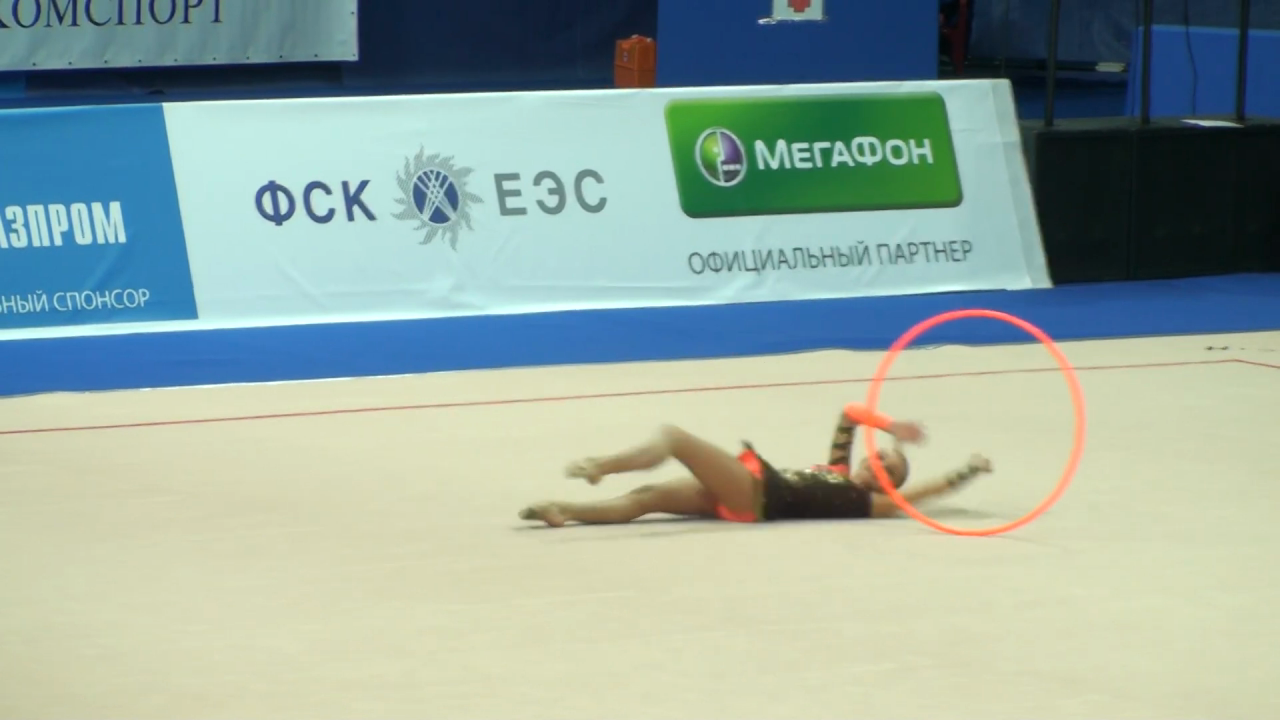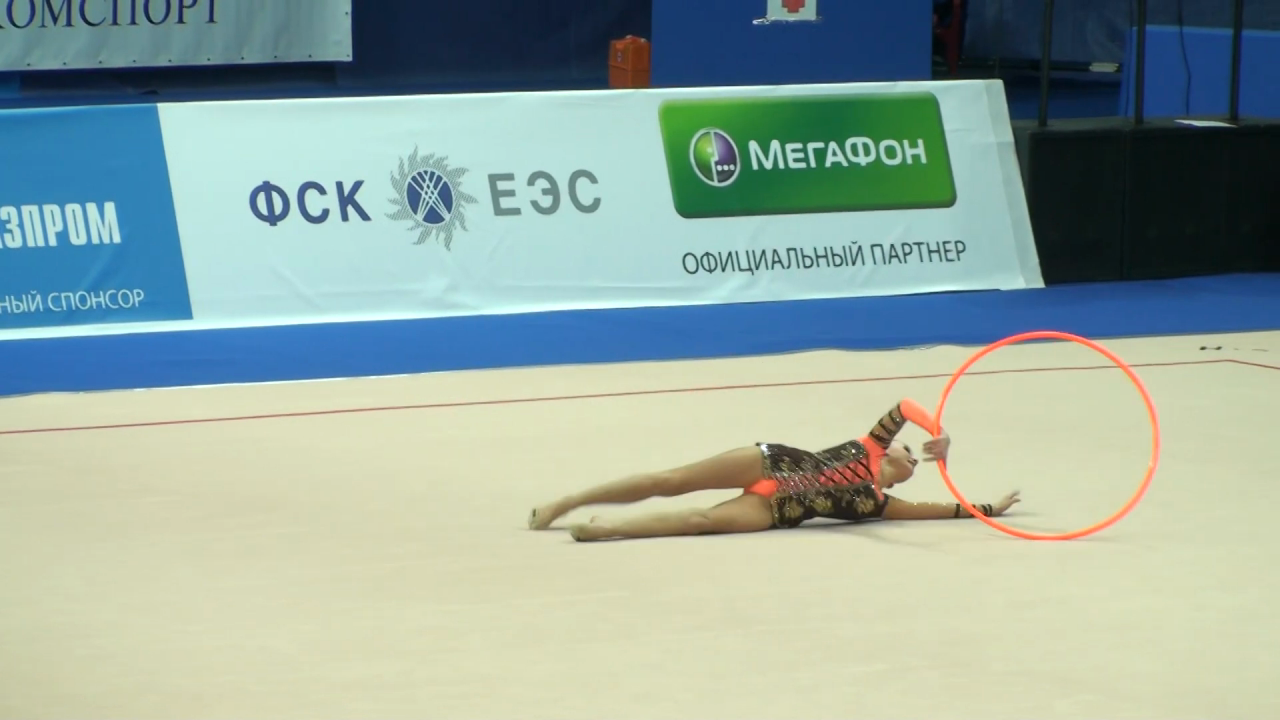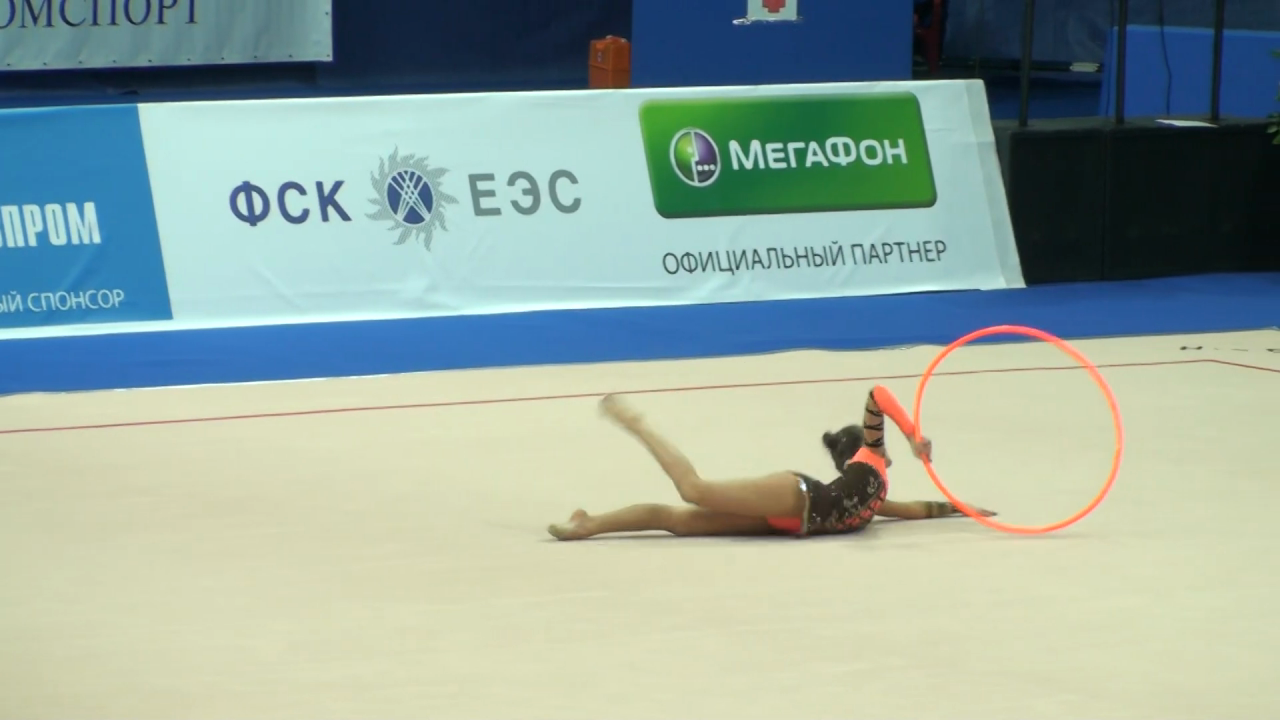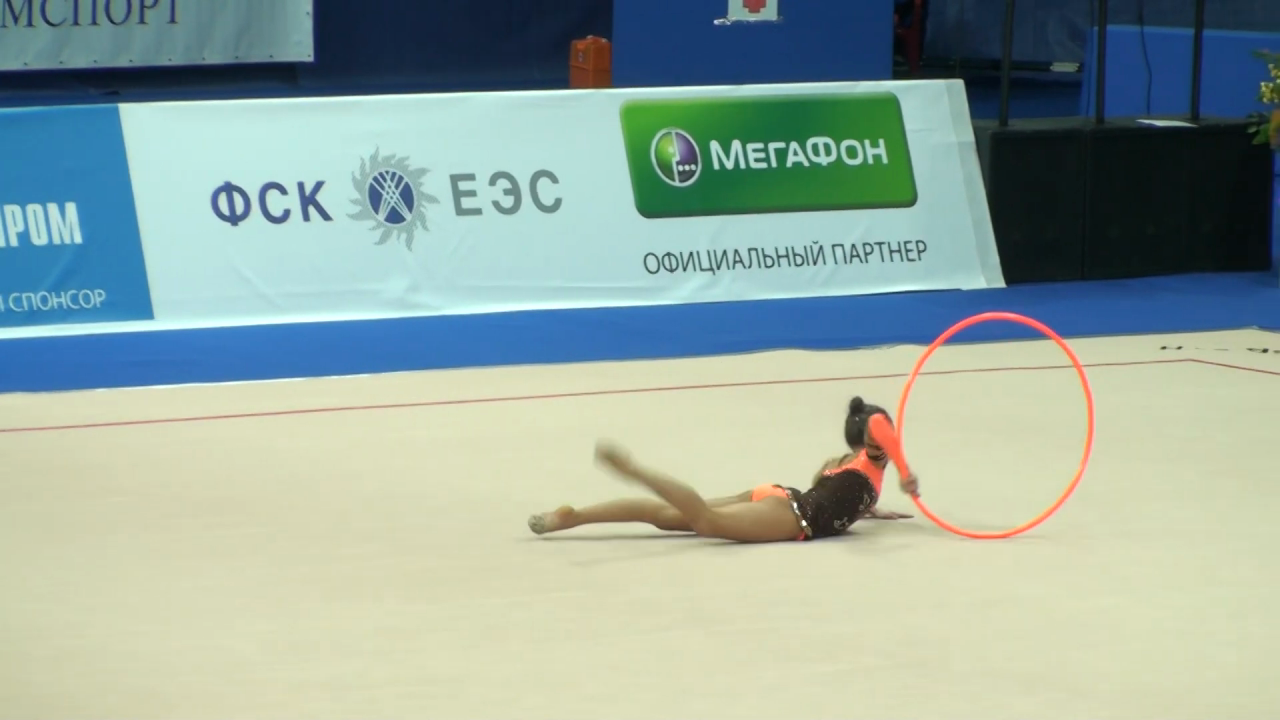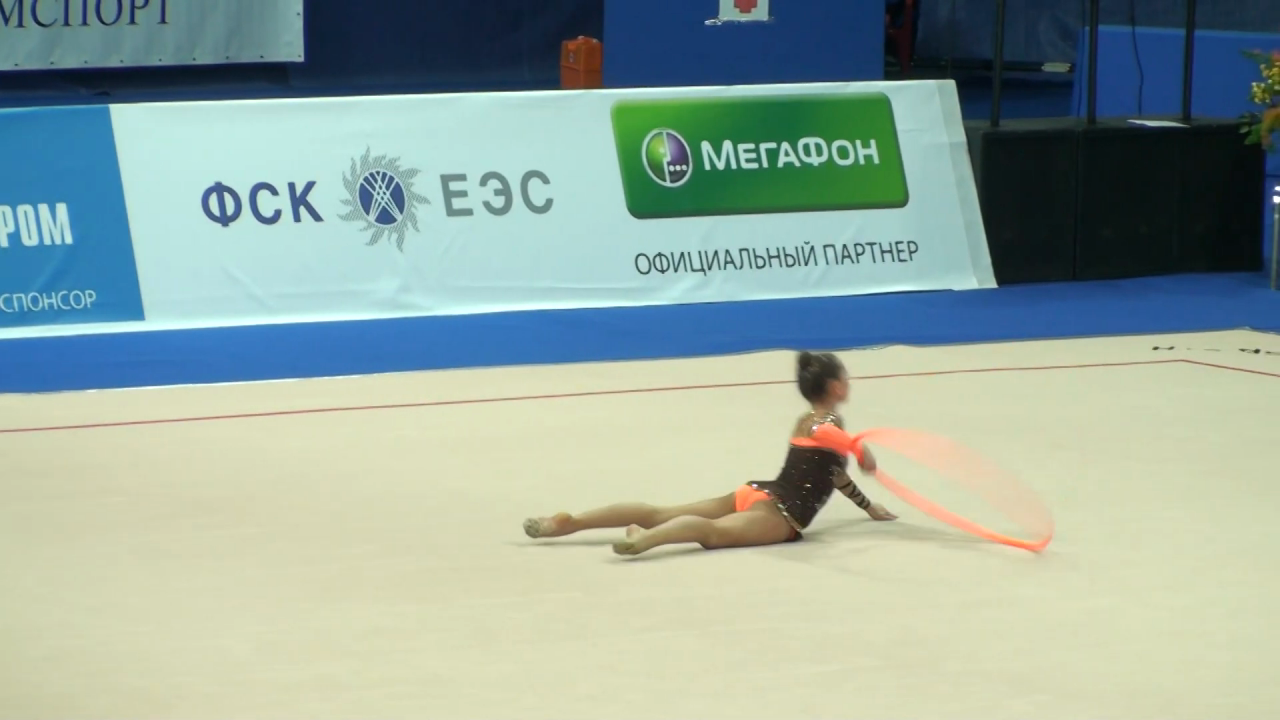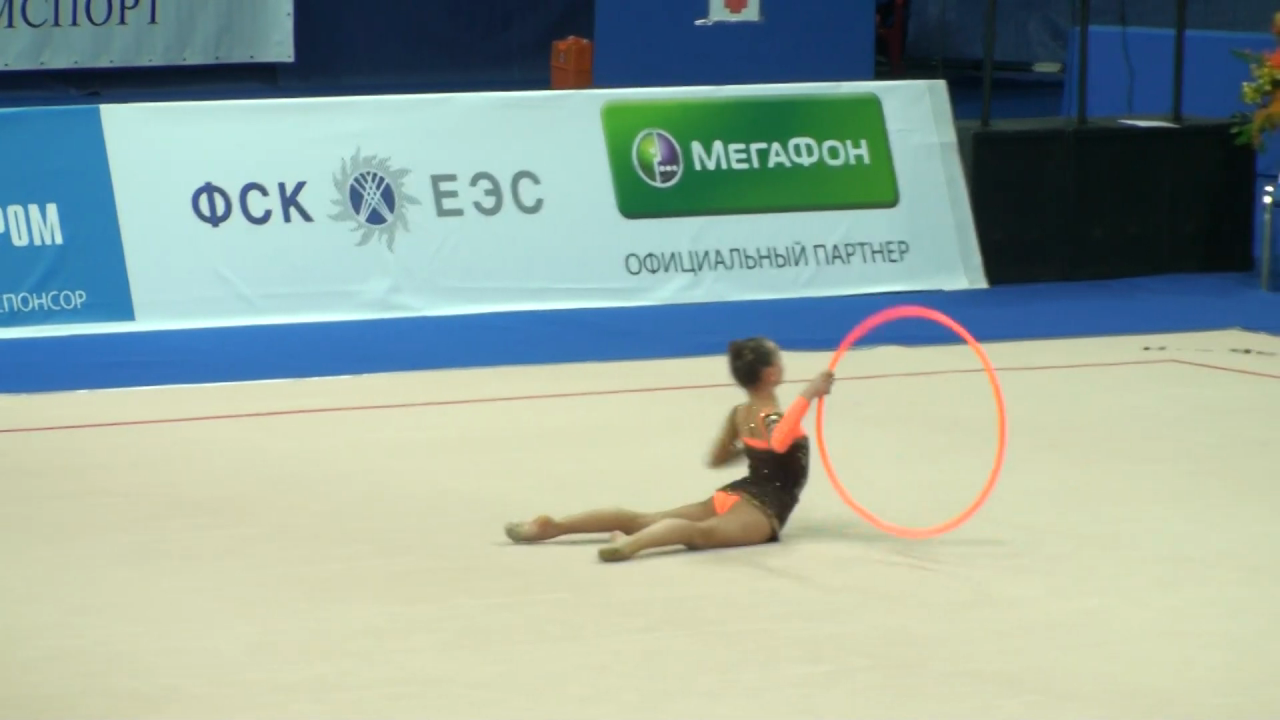
dt=0.2s
person 1, frame 1
left shoulder: (861, 501)
right shoulder: (835, 467)
left elbow: (915, 494)
left wrist: (964, 473)
left hip: (752, 492)
right hip: (747, 482)
right knee: (643, 498)
person 1, frame 2
left shoulder: (881, 500)
right shoulder: (873, 446)
left elbow: (931, 508)
right elbow: (904, 407)
left wrist: (988, 507)
right wrist: (935, 433)
left hip: (783, 508)
right hip: (772, 466)
left knee: (699, 518)
right knee: (672, 479)
left ankle: (591, 520)
right ankle: (569, 502)
person 1, frame 3
left shoulder: (873, 499)
right shoulder: (870, 455)
left elbow: (907, 508)
right elbow: (877, 393)
left wrist: (951, 508)
right wrist: (911, 433)
left hip: (795, 515)
right hip: (797, 498)
left knee: (681, 518)
right knee: (694, 490)
left ankle: (589, 524)
right ankle: (632, 420)
person 1, frame 4
left shoulder: (838, 461)
right shoulder: (876, 455)
right elbow: (877, 420)
left wrist: (873, 508)
right wrist: (905, 471)
left hip: (773, 497)
right hip: (788, 513)
left knee: (664, 511)
right knee: (703, 517)
left ankle: (571, 515)
right ankle: (632, 467)
person 1, frame 5
left shoulder: (805, 420)
right shoulder: (832, 425)
left elbow: (825, 472)
right elbow: (823, 436)
left wrist: (865, 502)
right wrist: (862, 452)
left hip: (752, 494)
right hip: (779, 513)
left knee: (658, 512)
right knee: (715, 532)
left ankle: (568, 521)
right ankle: (645, 538)
person 1, frame 6
left shoulder: (740, 413)
right shoulder: (778, 420)
right elbow: (782, 443)
right wrist: (809, 392)
left hip: (729, 497)
right hip: (761, 512)
left knee: (640, 518)
right knee: (700, 532)
left ankle: (550, 525)
right ankle: (630, 544)
